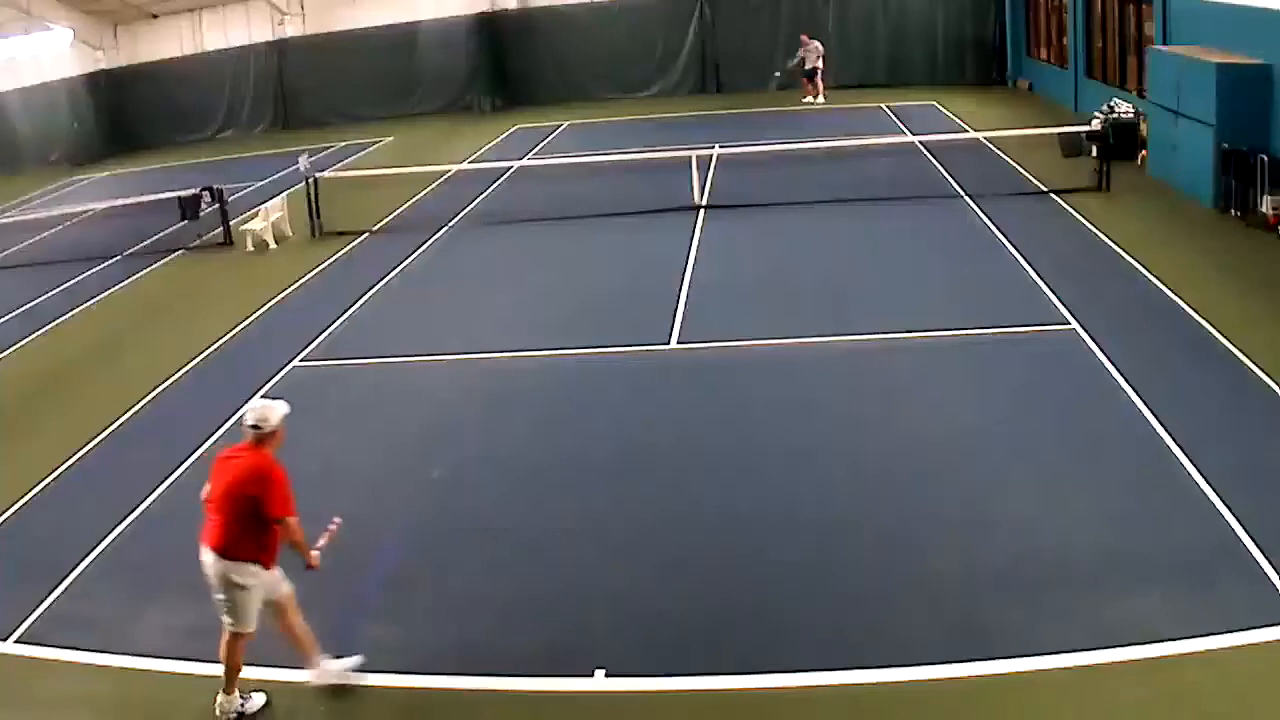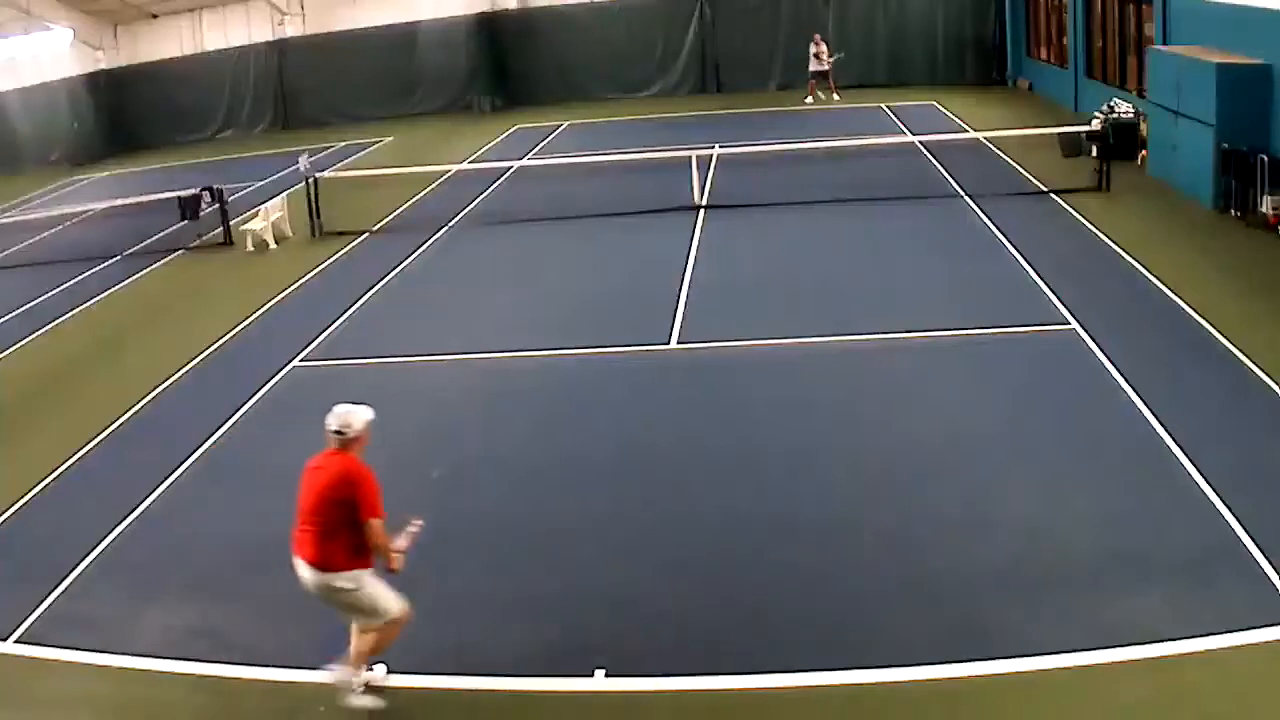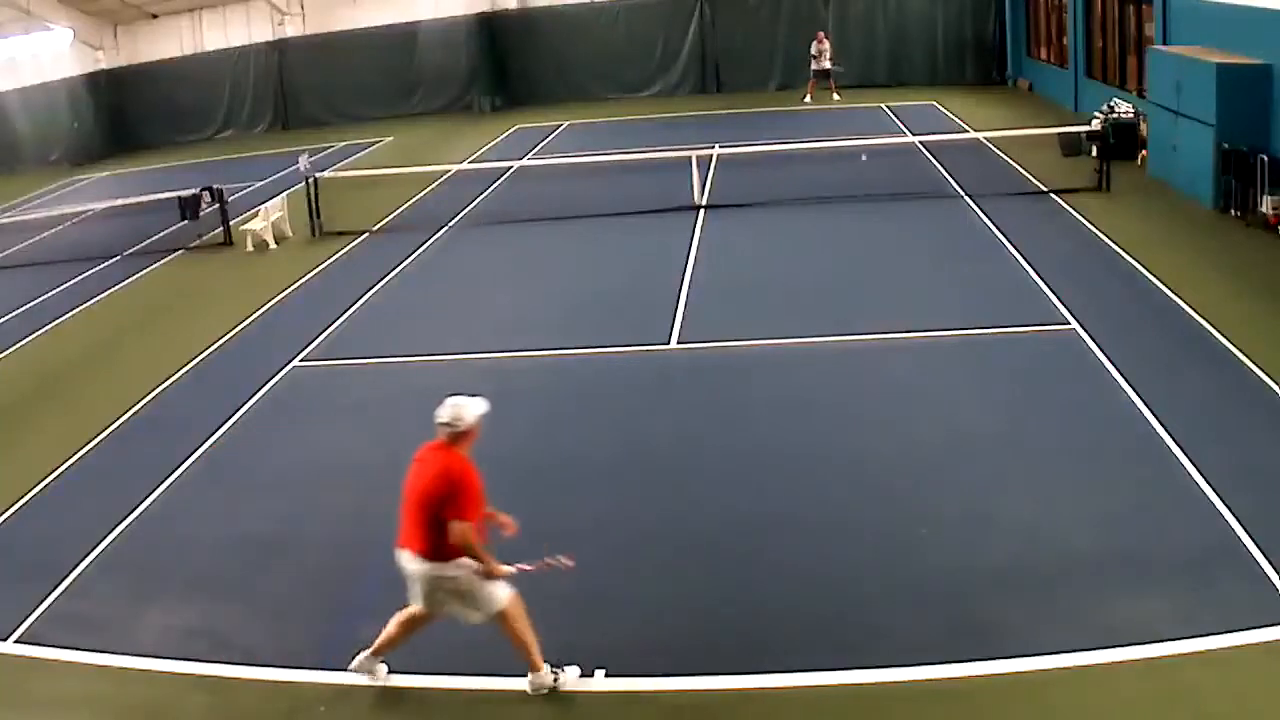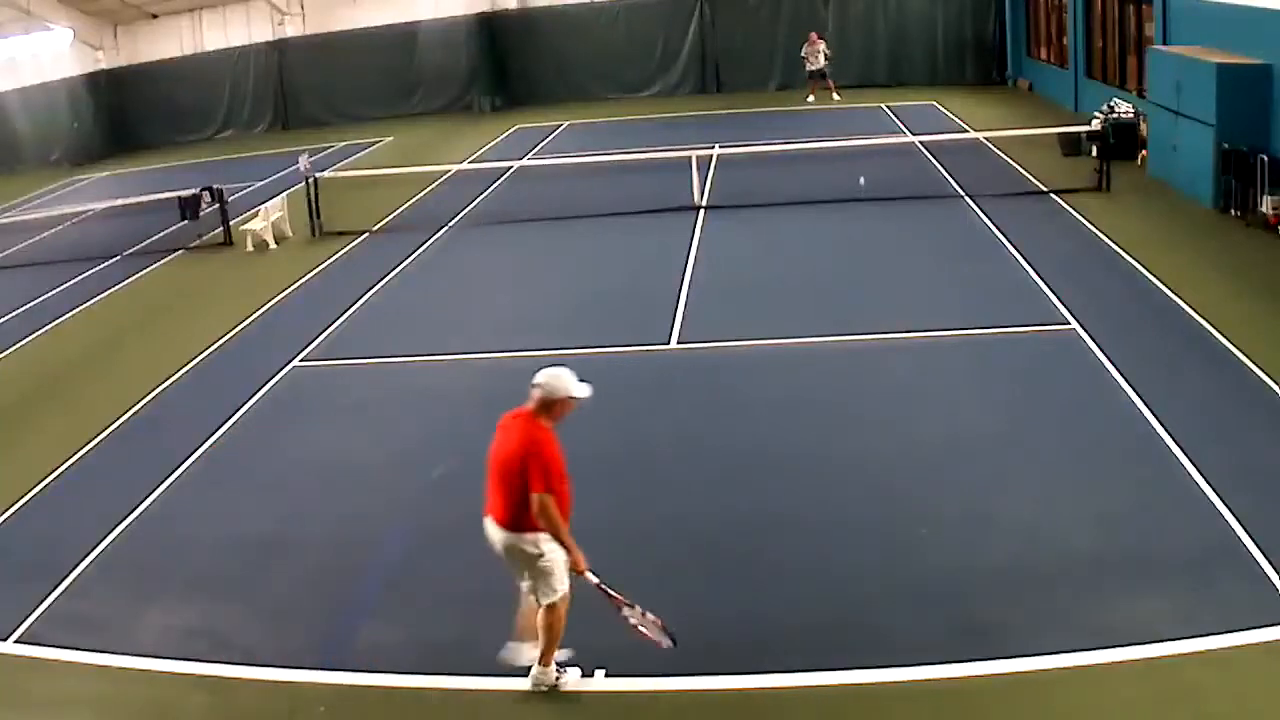
dt=0.3s
person 1, frame 1
left shoulder: (226, 457)
right shoulder: (269, 471)
left elbow: (207, 497)
right elbow: (288, 527)
right wrist: (308, 555)
left hip: (217, 551)
right hip: (238, 564)
left knee: (285, 603)
right knee: (240, 630)
left ankle: (321, 668)
person 1, frame 2
left shoulder: (316, 465)
right shoulder: (359, 474)
right elbow: (374, 534)
left wrist: (375, 543)
right wrist: (391, 556)
left hip: (308, 562)
right hip: (337, 573)
left knee: (368, 613)
right knee: (397, 615)
left ankle: (356, 674)
right ankle: (349, 672)
person 1, frame 3
left shoulder: (427, 453)
right shoulder: (461, 471)
right elbow: (460, 537)
left wrist: (491, 515)
right wrist: (489, 564)
left hip: (412, 553)
right hip: (443, 563)
left knee: (424, 610)
right knee: (509, 606)
left ankle: (369, 659)
right ankle: (540, 675)
person 1, frame 4
left shoulder: (513, 419)
right shoulder: (540, 442)
right elbow: (542, 506)
right wrist: (572, 550)
left hip: (501, 523)
right hip: (527, 533)
left knee: (537, 588)
right knee: (556, 598)
left ankle: (525, 645)
right ankle: (545, 672)
